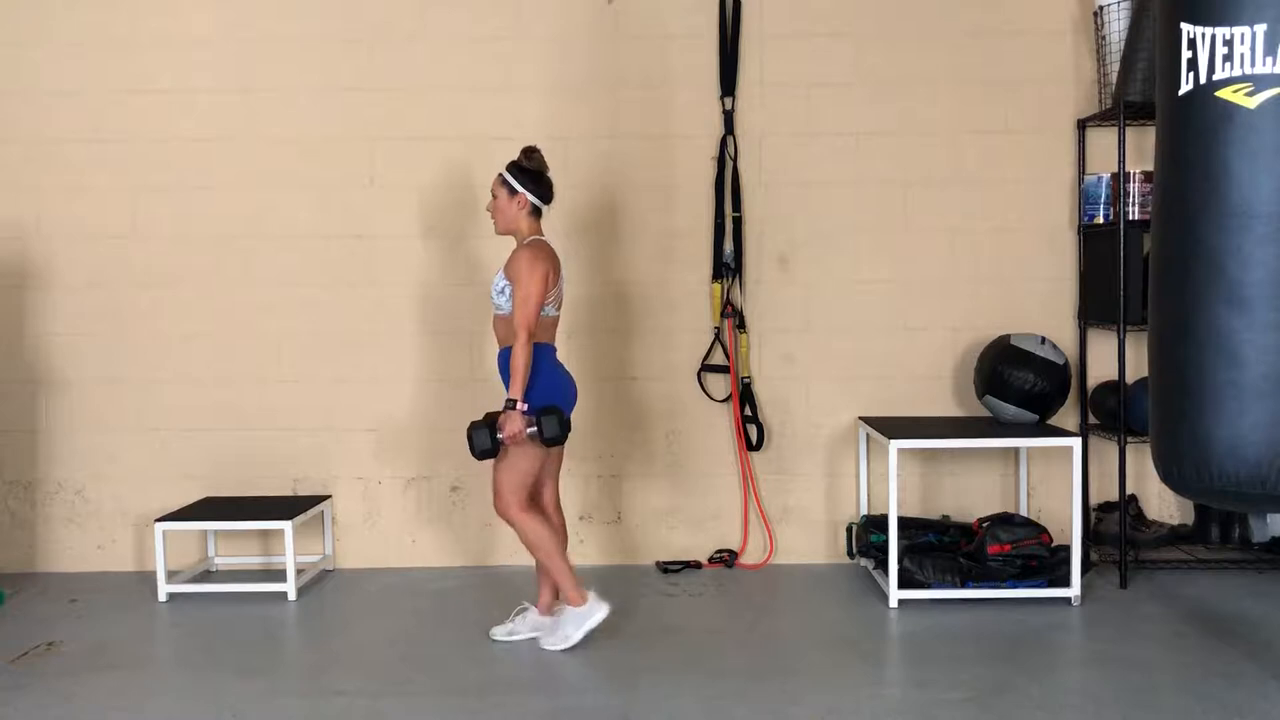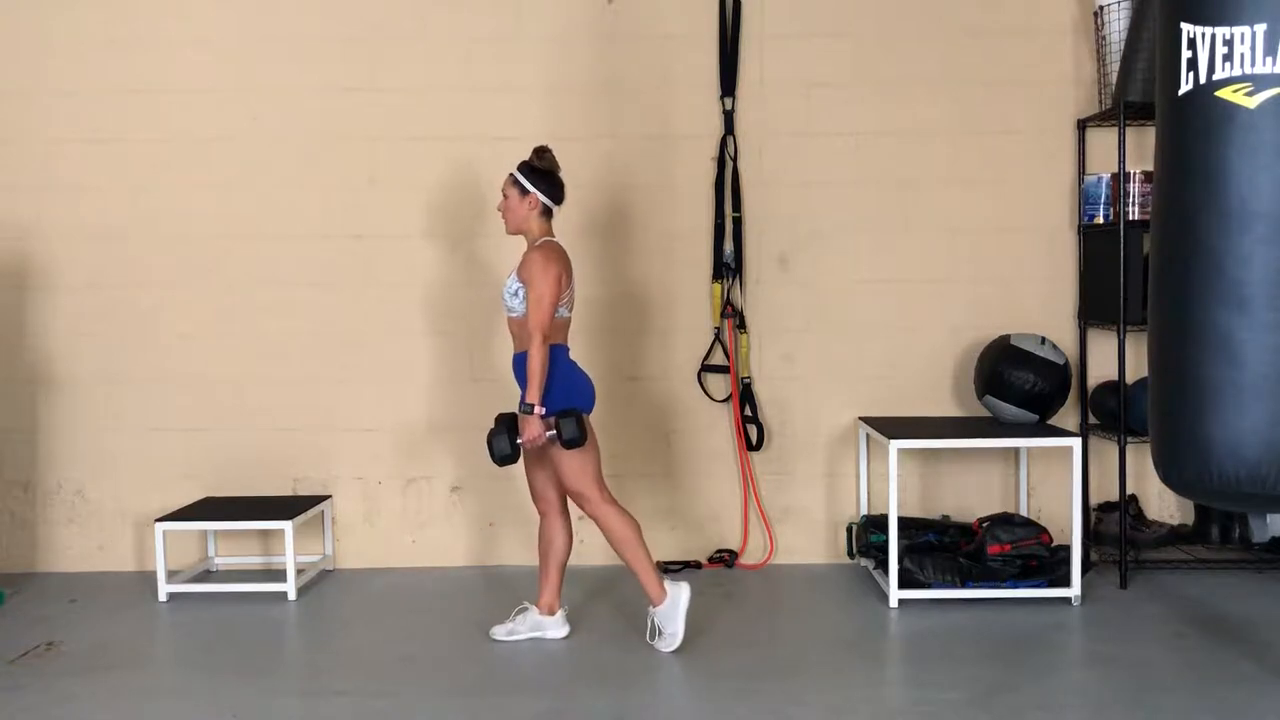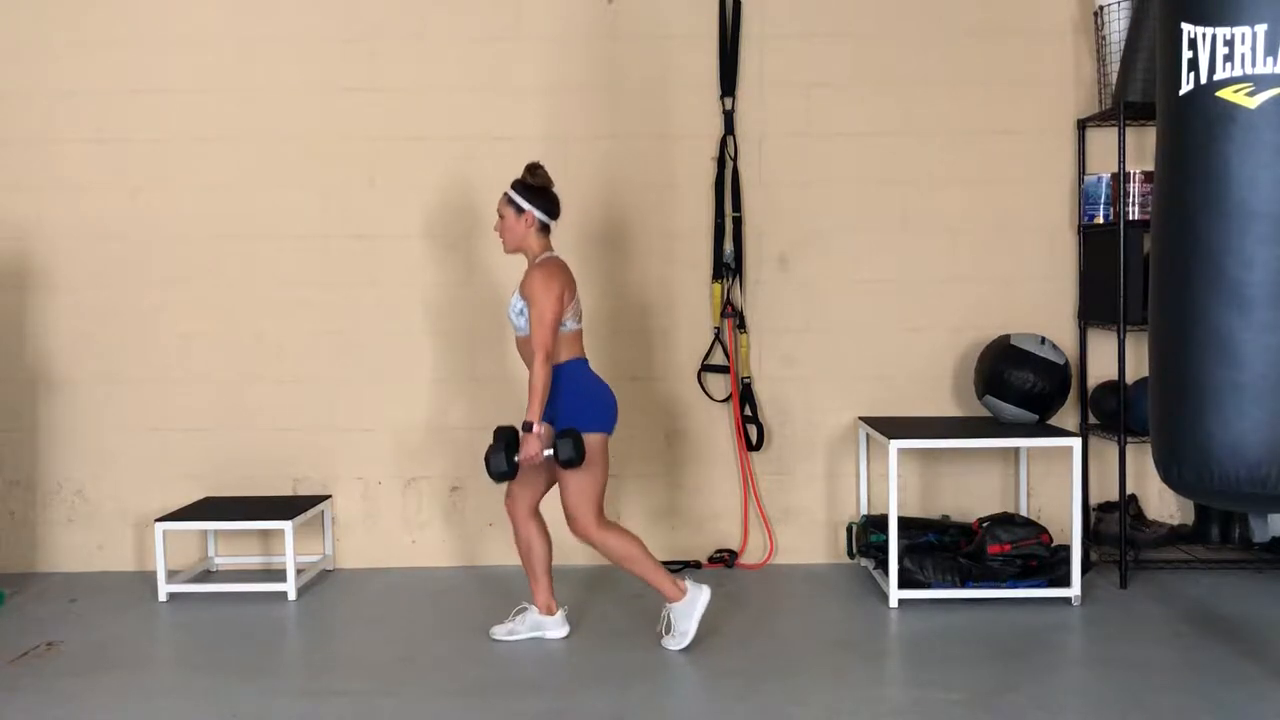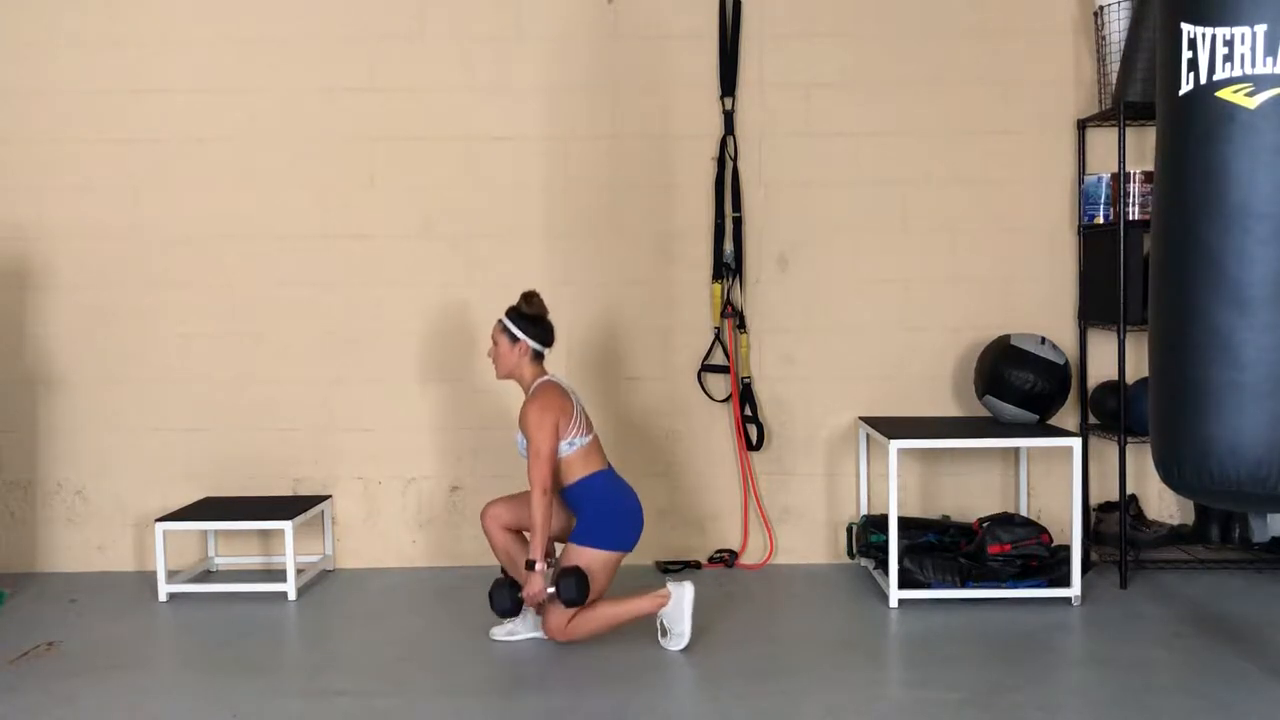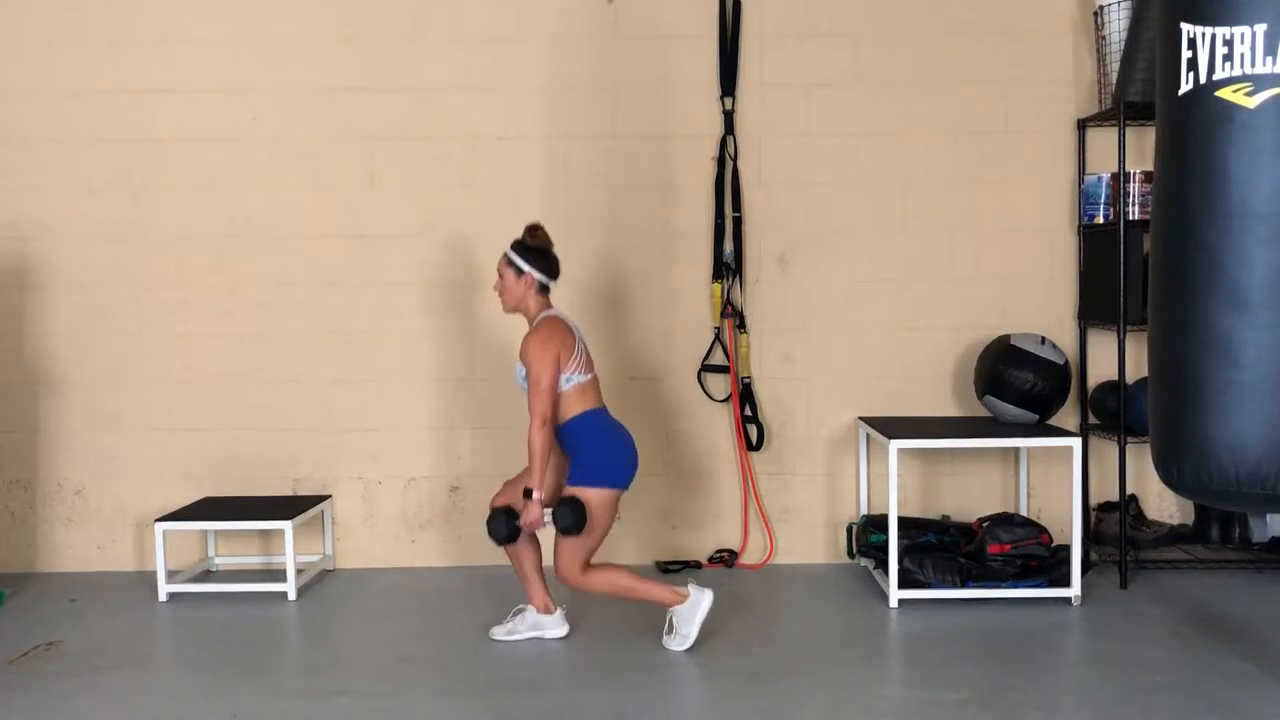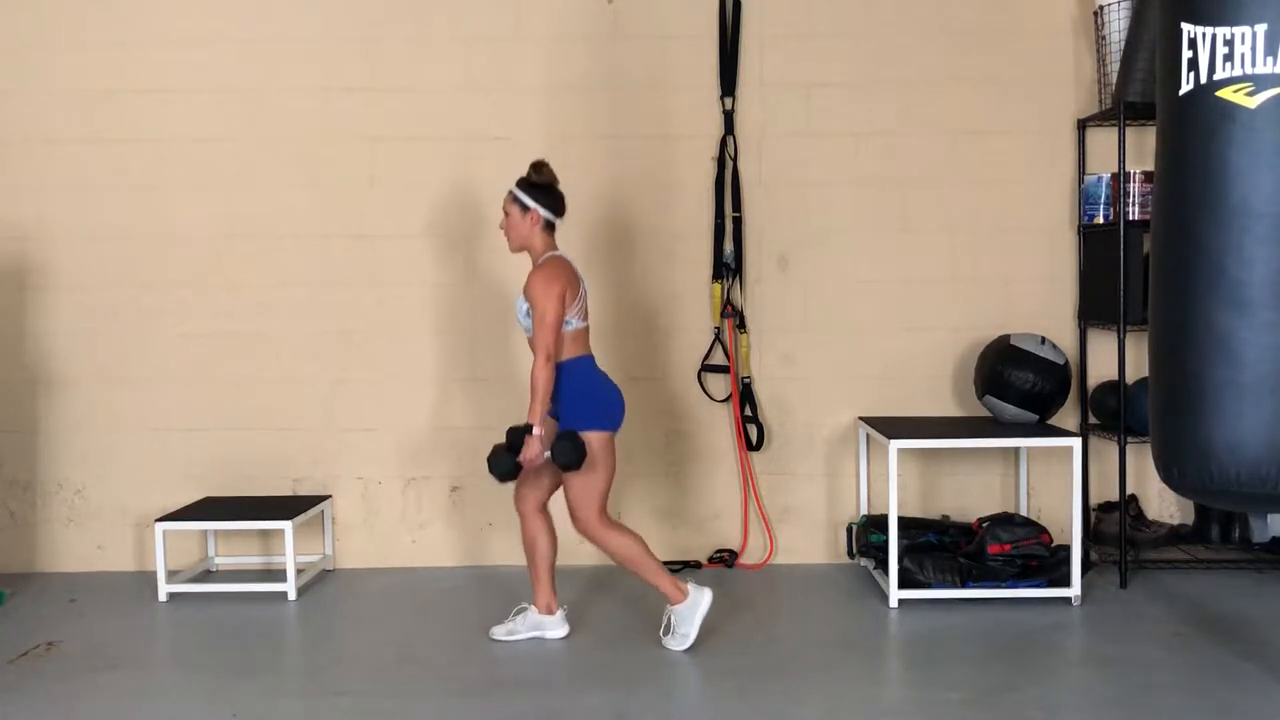
dt=0.7s
person 1, frame 1
left shoulder: (529, 255)
right shoulder: (538, 254)
left elbow: (524, 336)
left wrist: (517, 405)
left hip: (539, 385)
right hip: (541, 384)
left knee: (513, 505)
right knee: (541, 503)
left ankle: (579, 601)
right ankle: (548, 610)
person 1, frame 2
left shoulder: (541, 257)
right shoulder: (545, 255)
left elbow: (539, 338)
left wrist: (533, 409)
right wrist: (533, 405)
left hip: (554, 387)
right hip: (548, 387)
left knee: (592, 498)
right knee: (548, 504)
left ankle: (663, 596)
right ankle: (547, 612)
person 1, frame 3
left shoulder: (543, 273)
right shoulder: (544, 271)
left elbow: (542, 356)
left wrist: (532, 426)
right wrist: (539, 421)
left hip: (577, 401)
right hip: (564, 401)
left knee: (586, 521)
right knee: (520, 500)
left ankle: (683, 595)
right ankle: (546, 613)
person 1, frame 4
left shoulder: (539, 405)
right shoulder: (550, 391)
left elbow: (542, 491)
right elbow: (551, 486)
left wrist: (535, 567)
right wrist: (543, 542)
left hip: (606, 512)
right hip: (591, 502)
left knee: (560, 627)
right knee: (494, 516)
left ankle: (667, 599)
right ankle: (539, 611)
person 1, frame 5
left shoulder: (540, 337)
right shoulder: (554, 326)
left elbow: (541, 420)
left wrist: (535, 494)
right wrist: (528, 491)
left hip: (598, 452)
right hip: (587, 445)
left knee: (573, 571)
right knee: (505, 506)
left ankle: (683, 600)
right ankle: (543, 612)
person 1, frame 6
left shoulder: (545, 274)
right shoulder: (557, 268)
left elbow: (545, 357)
left wrist: (534, 429)
right wrist: (543, 423)
left hip: (582, 399)
right hip: (575, 398)
left knee: (591, 520)
right knee: (528, 499)
left ankle: (682, 597)
right ankle: (546, 612)
